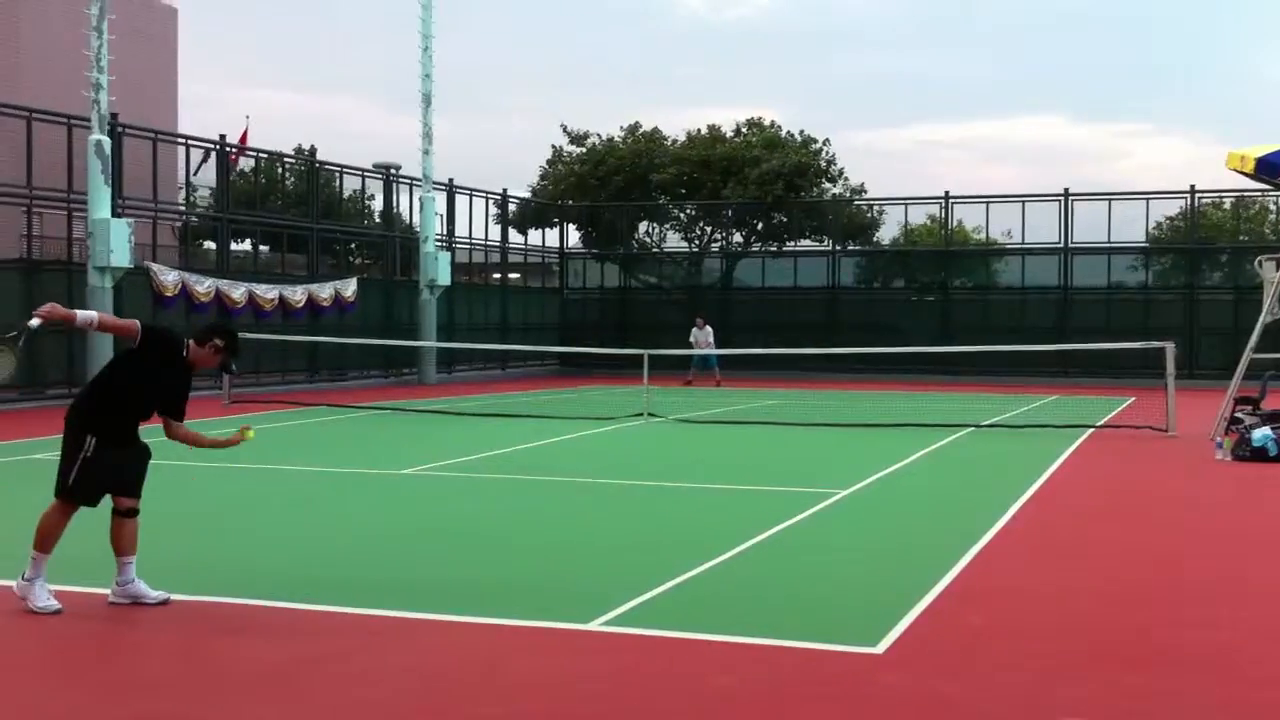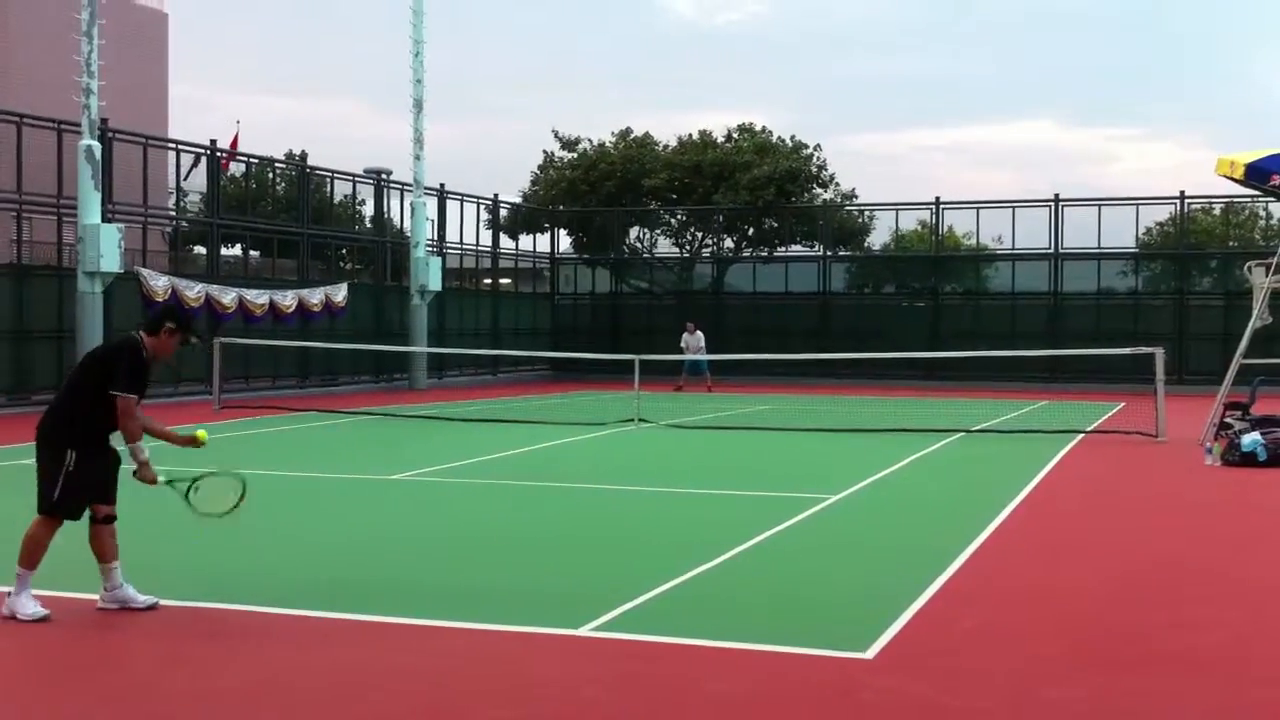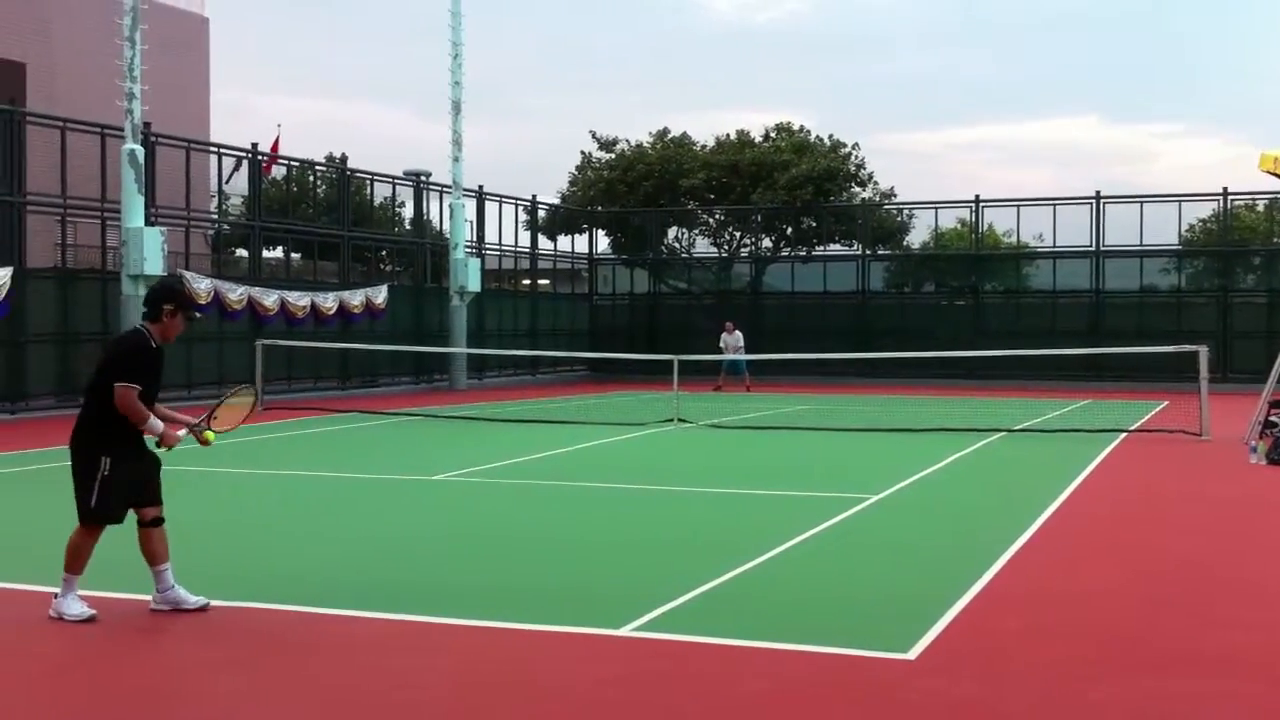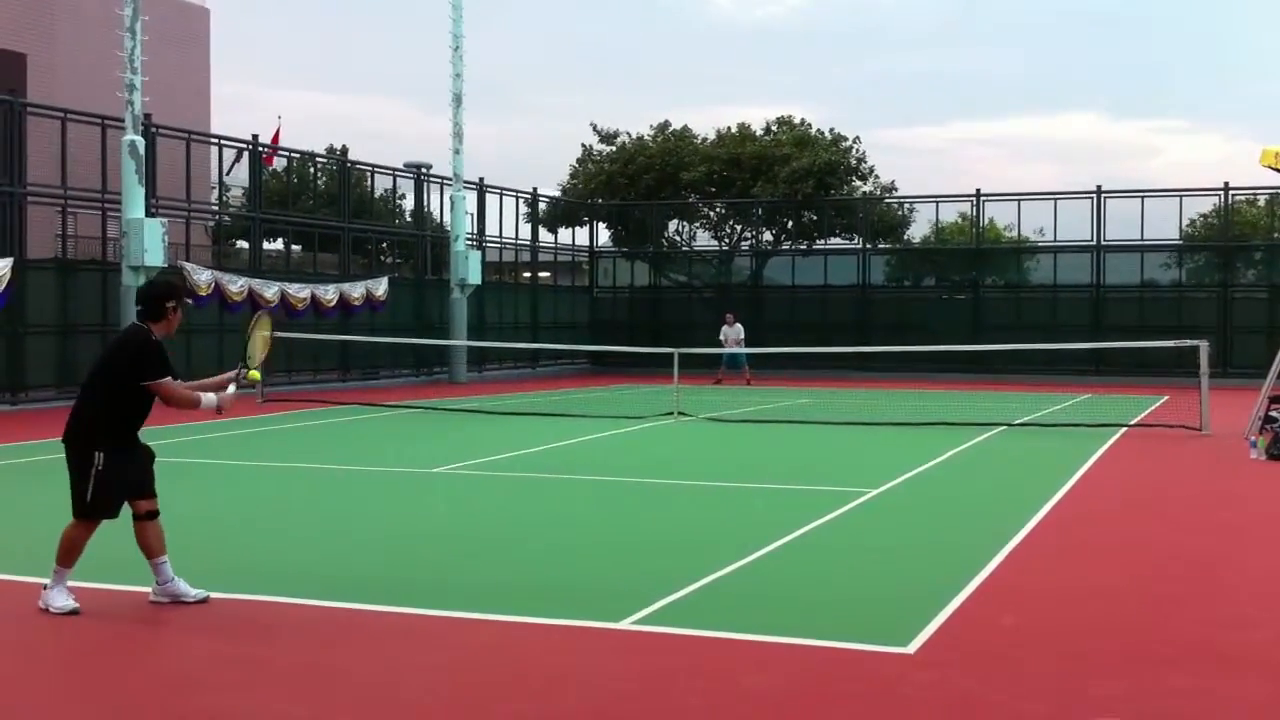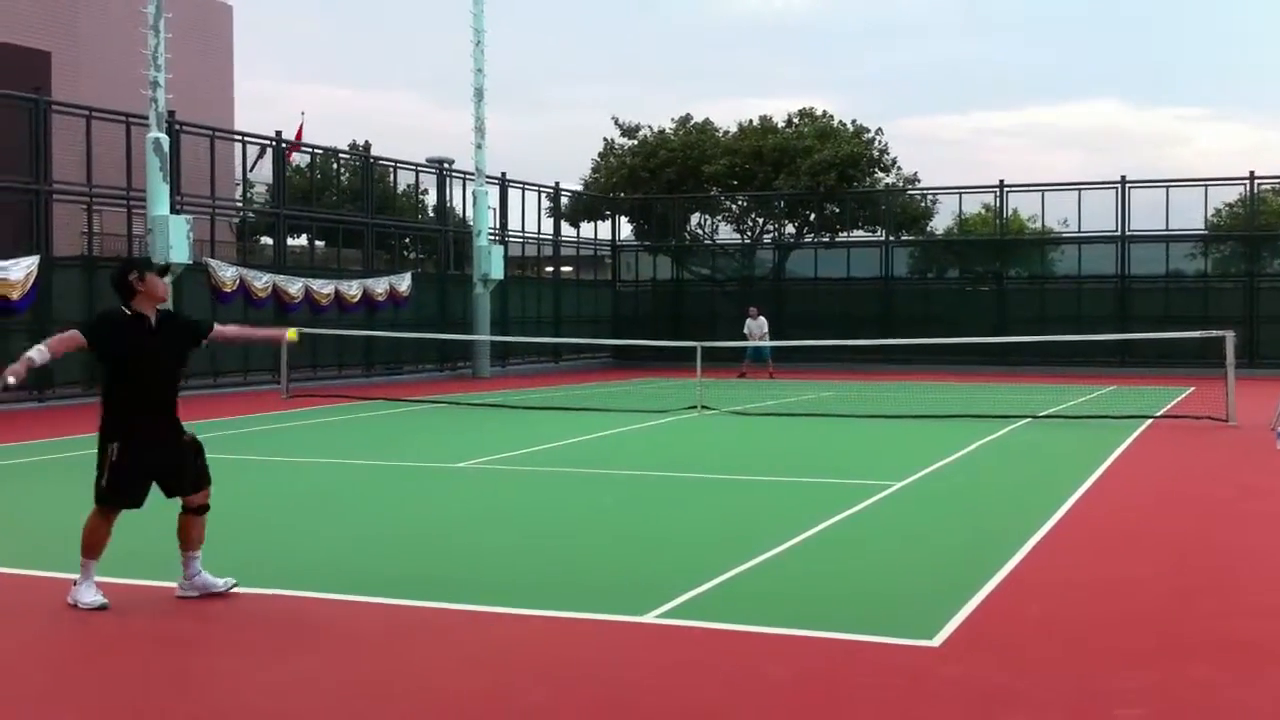
dt=0.7s
person 1, frame 1
left shoulder: (180, 376)
right shoulder: (164, 342)
left elbow: (173, 430)
right elbow: (114, 324)
left wrist: (223, 443)
right wrist: (67, 315)
left hip: (123, 434)
right hip: (90, 425)
left knee: (128, 505)
right knee: (68, 501)
left ankle: (126, 583)
right ankle: (32, 580)
person 1, frame 2
left shoulder: (138, 357)
right shoulder: (129, 354)
left elbow: (133, 417)
right elbow: (126, 417)
left wrist: (177, 438)
right wrist: (142, 462)
left hip: (91, 441)
right hip: (63, 439)
left knee: (104, 512)
right knee: (52, 515)
left ankle: (114, 589)
person 1, frame 3
left shoulder: (149, 348)
right shoulder: (134, 346)
right elbow: (125, 403)
left wrist: (186, 420)
right wrist: (161, 431)
left hip: (127, 446)
right hip: (99, 446)
left knee: (152, 514)
right knee: (93, 522)
left ankle: (165, 591)
right ankle: (65, 597)
person 1, frame 4
left shoulder: (146, 343)
right shoulder: (139, 345)
left elbow: (174, 387)
right elbow: (172, 397)
left wrist: (223, 380)
right wrist: (217, 400)
left hip: (121, 440)
right hip: (94, 441)
left knee: (147, 508)
right knee: (89, 517)
left ankle: (165, 583)
right ankle: (55, 588)
person 1, frame 5
left shoulder: (175, 323)
right shoulder: (114, 324)
left elbow: (223, 332)
right elbow: (66, 340)
left wrist: (270, 334)
left hip: (167, 429)
right hip: (124, 434)
left knee: (198, 497)
right knee: (108, 507)
left ankle: (193, 578)
right ankle: (83, 583)
